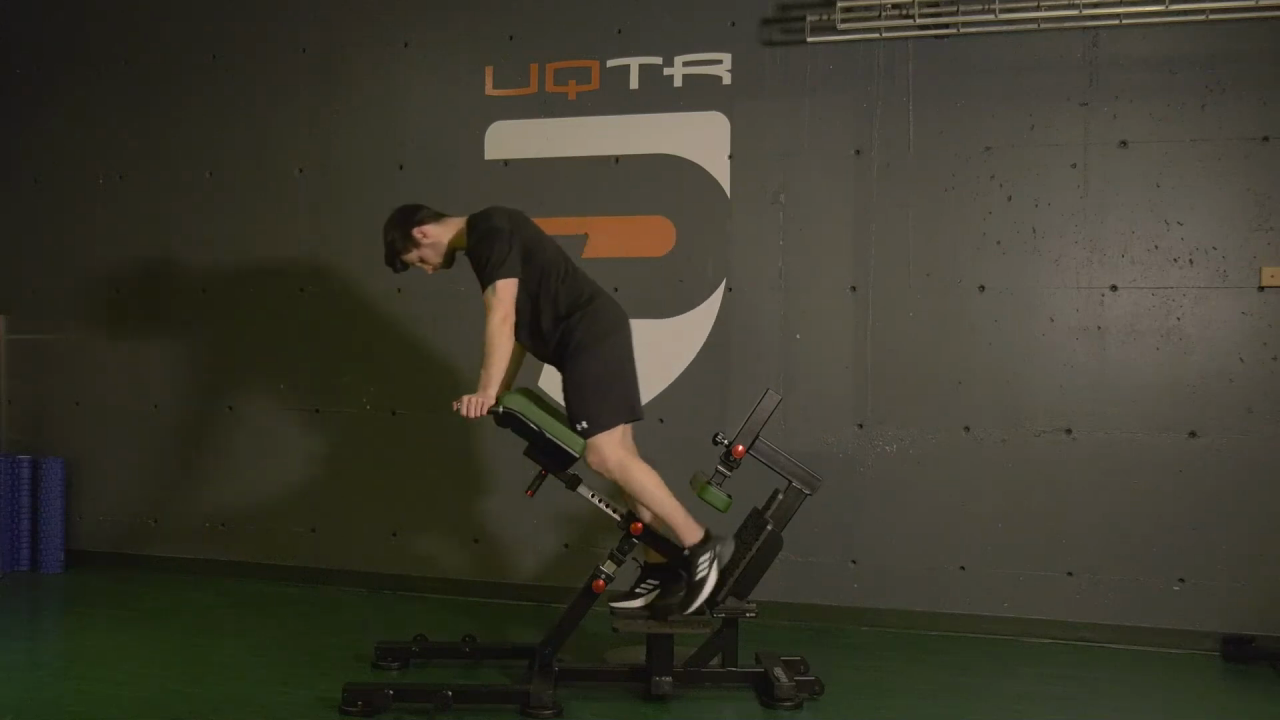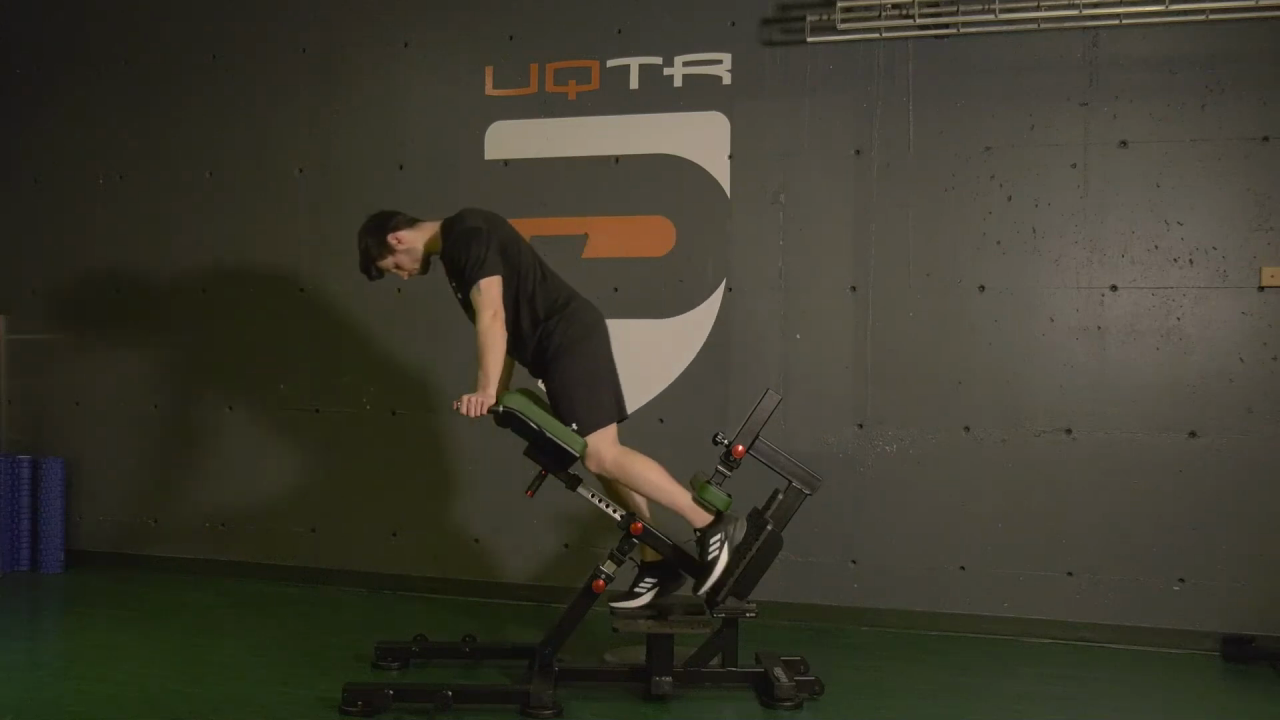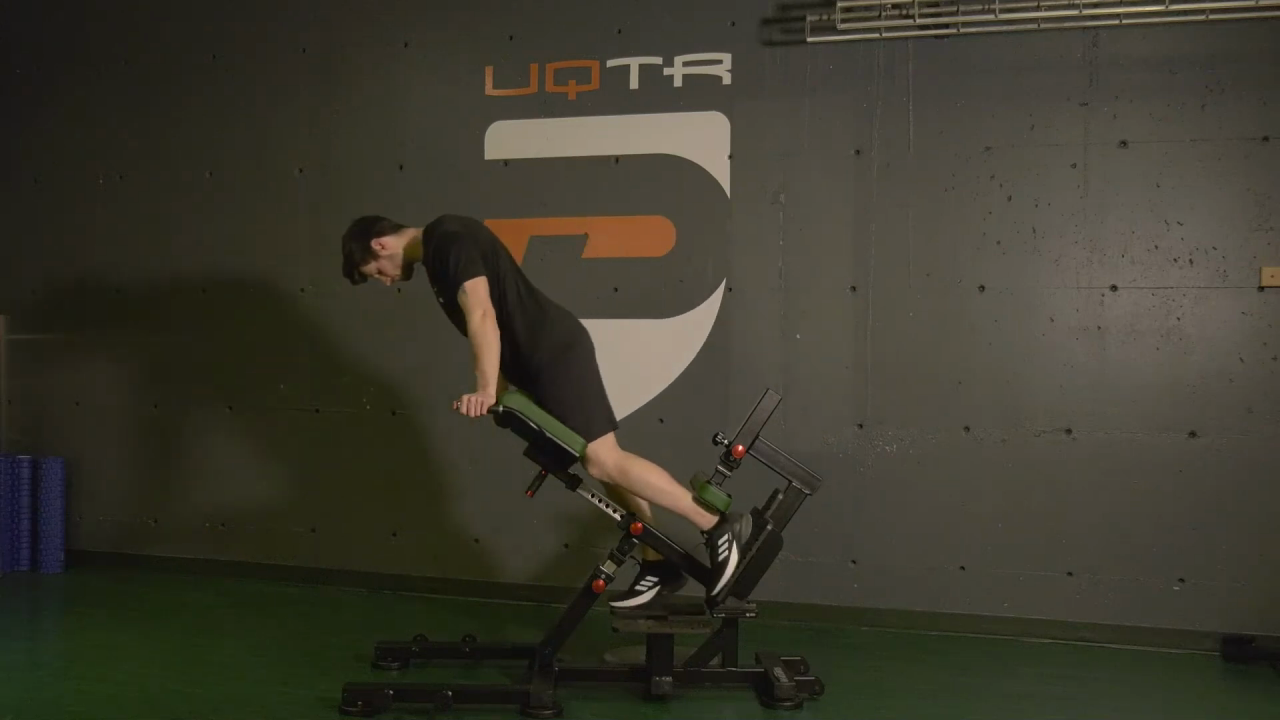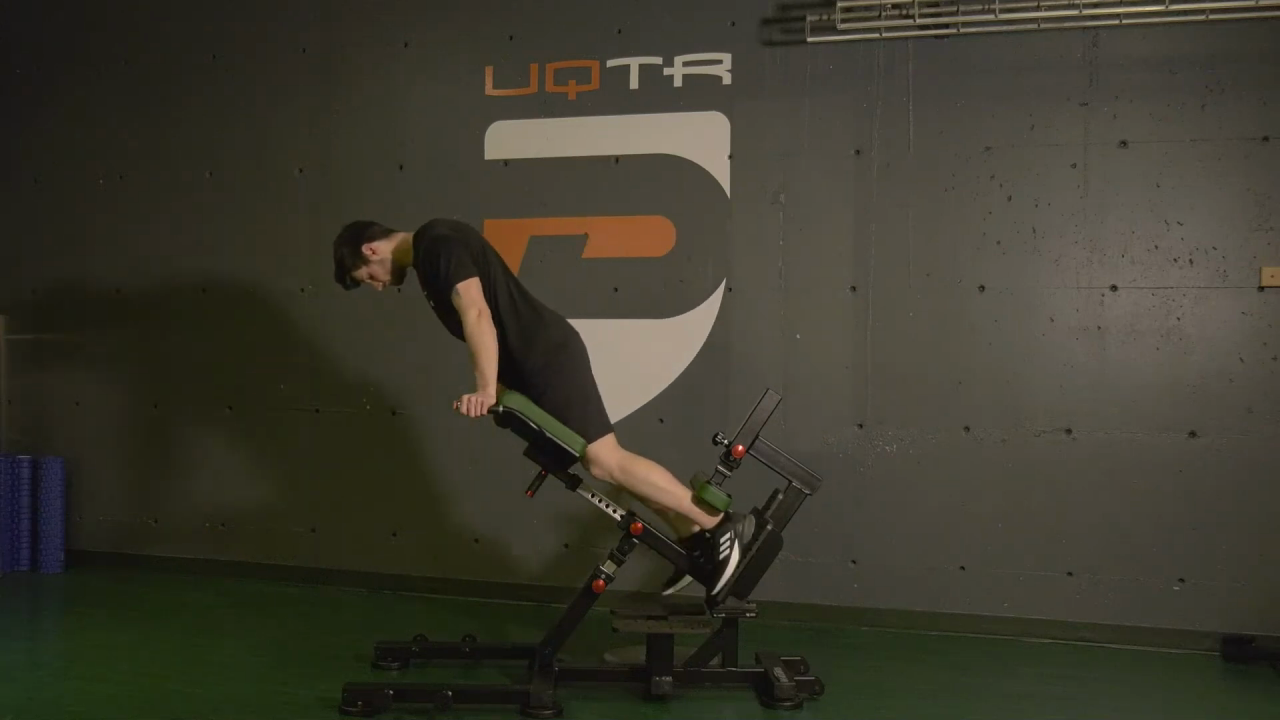
dt=0.2s
person 1, frame 1
left shoulder: (490, 230)
right shoulder: (479, 244)
left elbow: (502, 317)
right elbow: (516, 322)
left wrist: (486, 391)
right wrist: (499, 391)
left hip: (592, 334)
right hip: (584, 341)
left knee: (606, 455)
right knee: (614, 455)
left ankle: (699, 545)
right ankle: (661, 568)
person 1, frame 2
left shoulder: (467, 232)
right shoulder: (454, 249)
left elbow: (492, 314)
right elbow: (505, 320)
left wrist: (486, 390)
right wrist: (499, 391)
left hip: (570, 339)
right hip: (561, 345)
left knee: (601, 455)
right knee: (604, 458)
left ankle: (712, 525)
right ankle: (657, 566)
person 1, frame 3
left shoulder: (446, 238)
right shoulder: (437, 253)
left elbow: (481, 313)
left wrist: (485, 390)
right wrist: (497, 391)
left hip: (554, 354)
right hip: (543, 358)
left knee: (603, 461)
right knee: (603, 460)
left ankle: (719, 525)
right ankle: (657, 564)
person 1, frame 4
left shoulder: (437, 242)
right shoulder: (429, 255)
left elbow: (476, 314)
left wrist: (485, 389)
right wrist: (494, 390)
left hip: (546, 356)
right hip: (537, 360)
left knee: (604, 462)
right knee: (604, 458)
left ankle: (720, 524)
right ankle: (692, 536)
